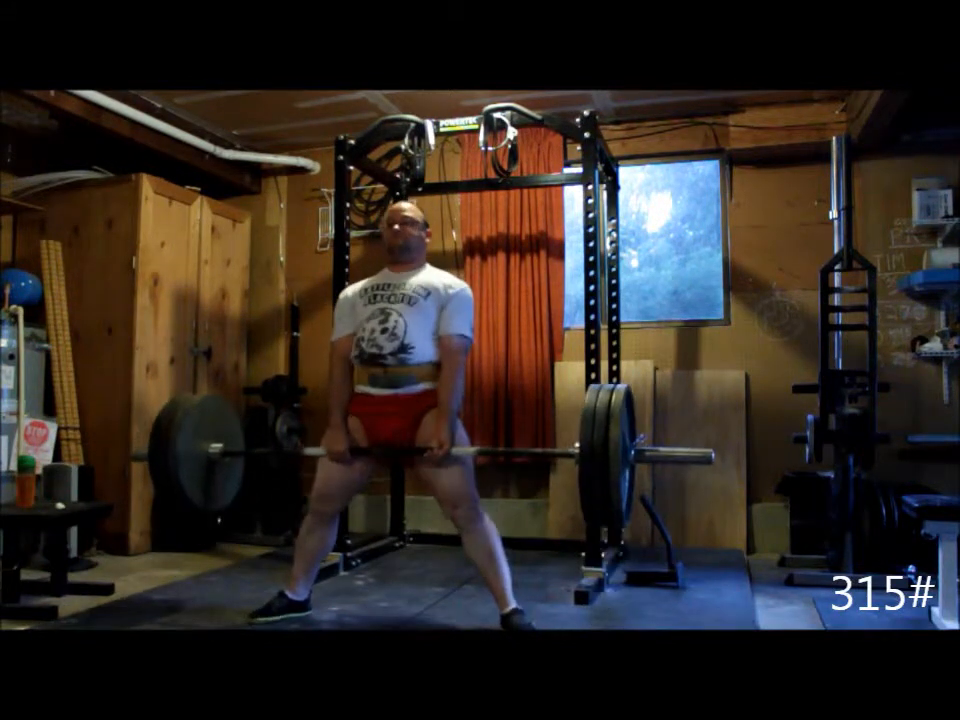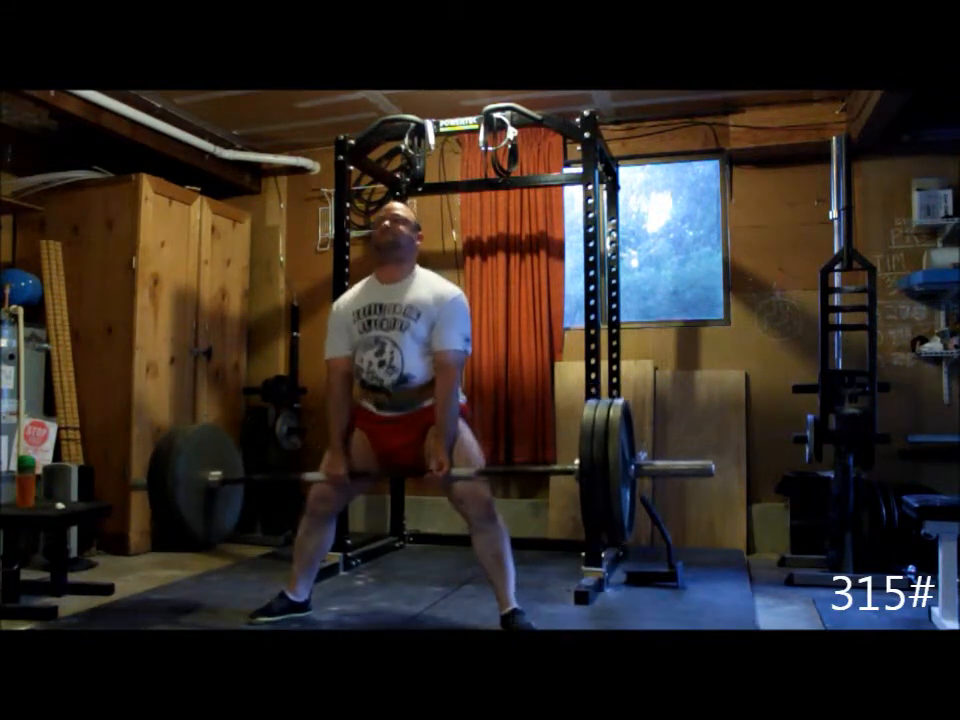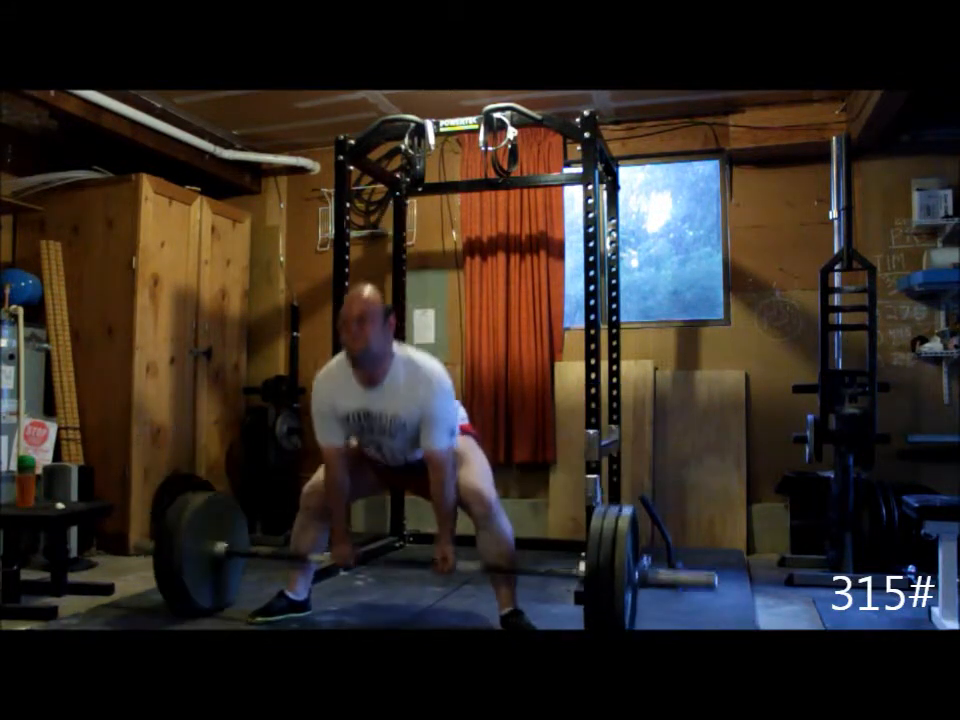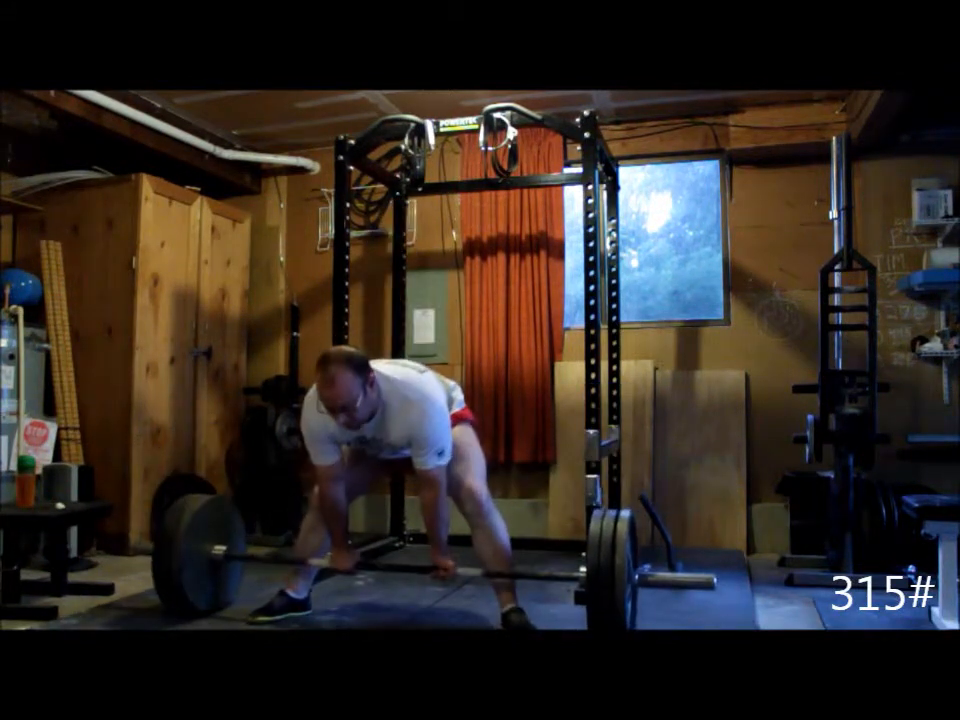
dt=0.5s
person 1, frame 1
left shoulder: (450, 288)
right shoulder: (355, 294)
left elbow: (455, 359)
right elbow: (340, 360)
left wrist: (445, 424)
right wrist: (337, 426)
left hip: (423, 405)
right hip: (364, 406)
left knee: (465, 510)
right knee: (322, 504)
left ankle: (510, 610)
right ankle: (295, 595)
person 1, frame 2
left shoulder: (443, 295)
right shoulder: (347, 304)
left elbow: (449, 374)
right elbow: (338, 378)
left wrist: (443, 444)
right wrist: (336, 450)
left hip: (428, 416)
right hip: (371, 419)
left knee: (479, 505)
right knee: (320, 502)
left ankle: (511, 611)
right ankle: (295, 596)
person 1, frame 3
left shoulder: (427, 379)
right shoulder: (327, 384)
left elbow: (440, 466)
right elbow: (336, 464)
left wrist: (445, 539)
right wrist: (338, 535)
left hip: (443, 447)
right hip: (375, 458)
left knee: (482, 500)
right knee: (312, 498)
left ankle: (510, 611)
right ankle: (295, 596)
person 1, frame 4
left shoulder: (422, 402)
right shoulder: (314, 410)
left elbow: (432, 486)
right elbow: (331, 483)
left wrist: (439, 550)
right wrist: (340, 547)
left hip: (446, 416)
left knee: (475, 497)
right knee: (320, 496)
left ankle: (511, 609)
right ankle: (295, 595)
